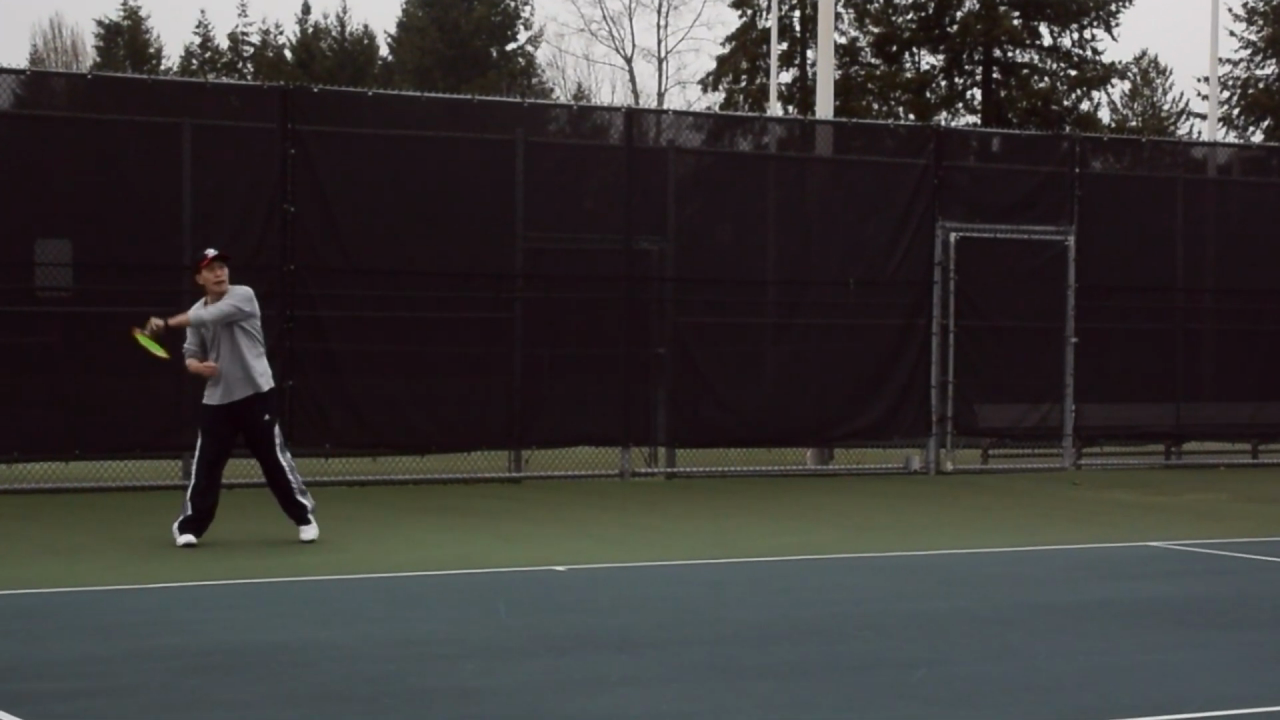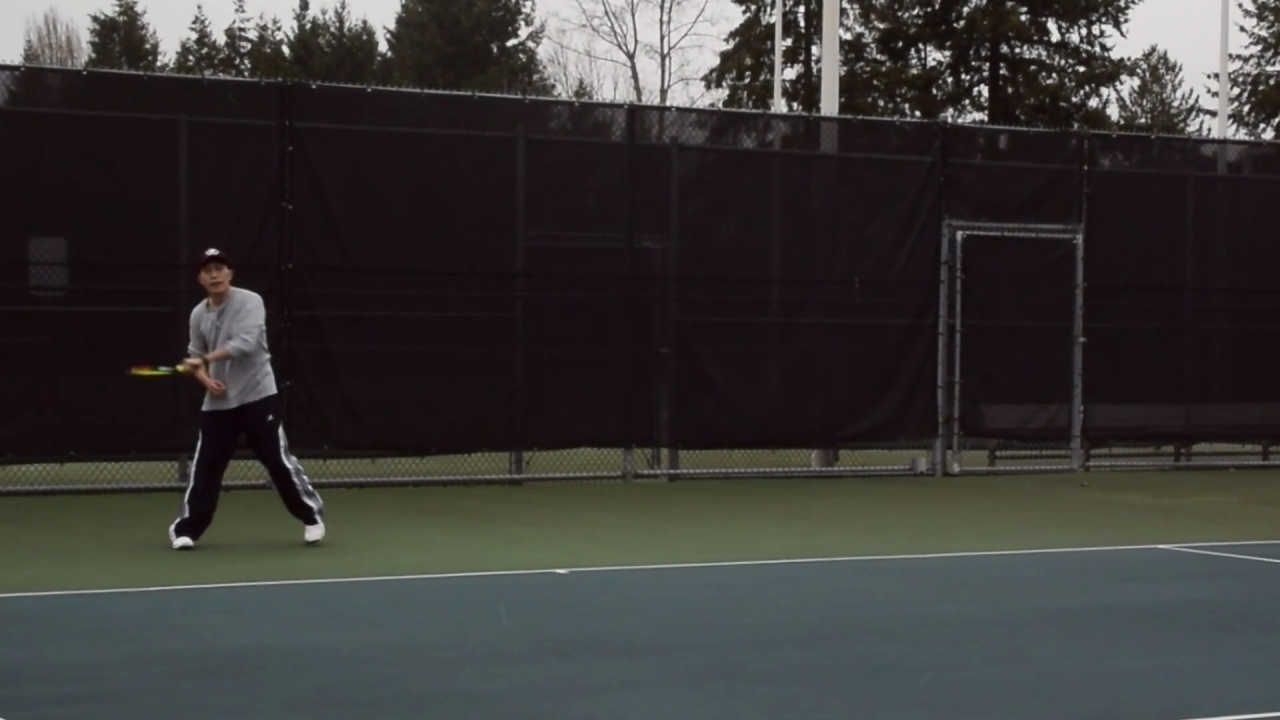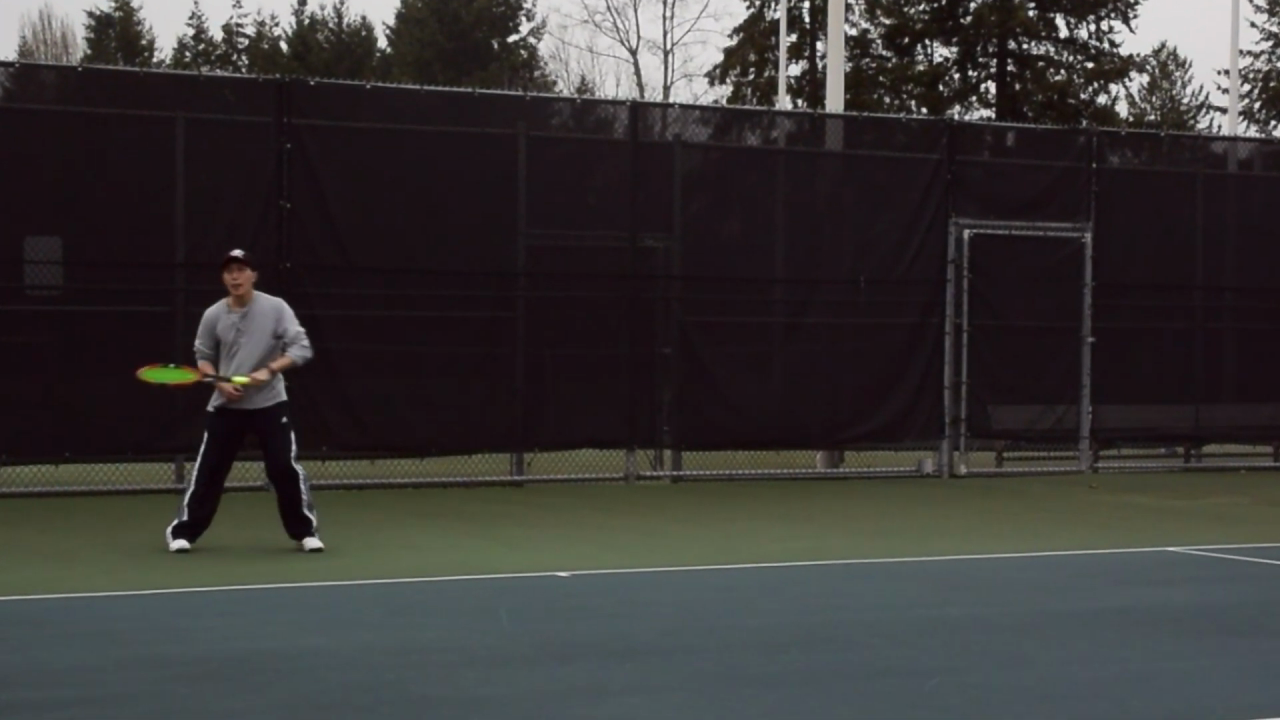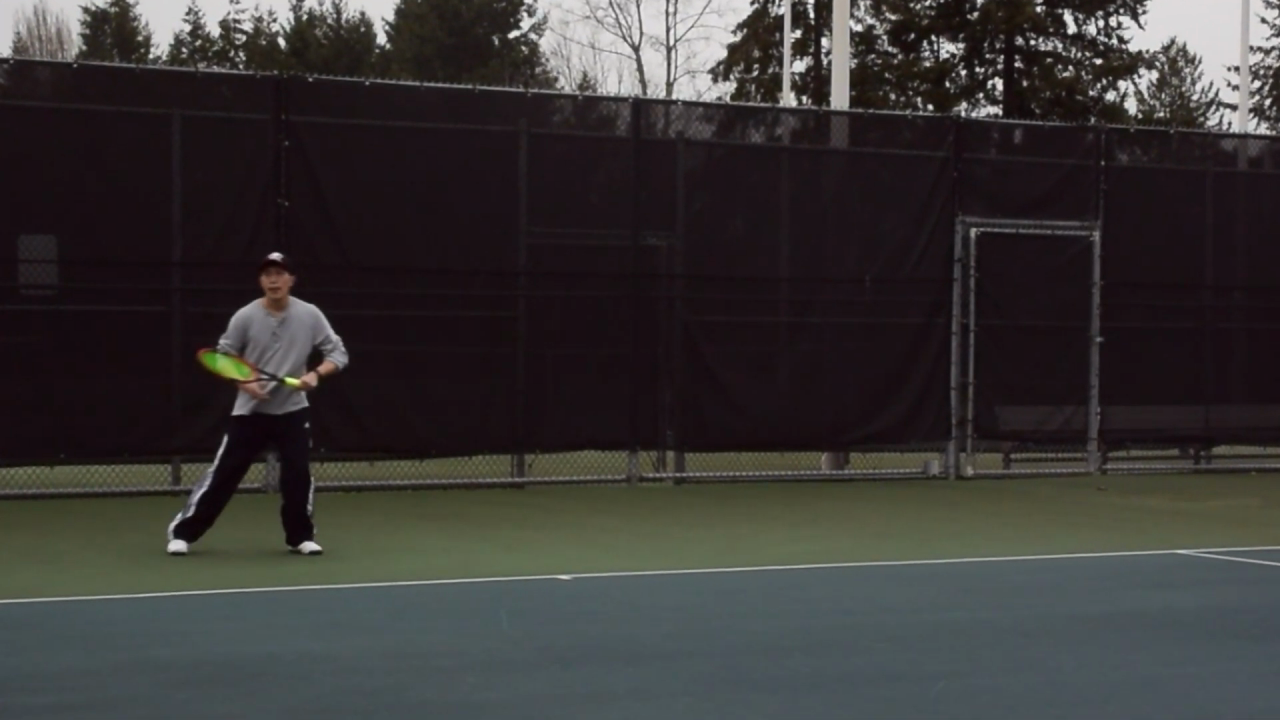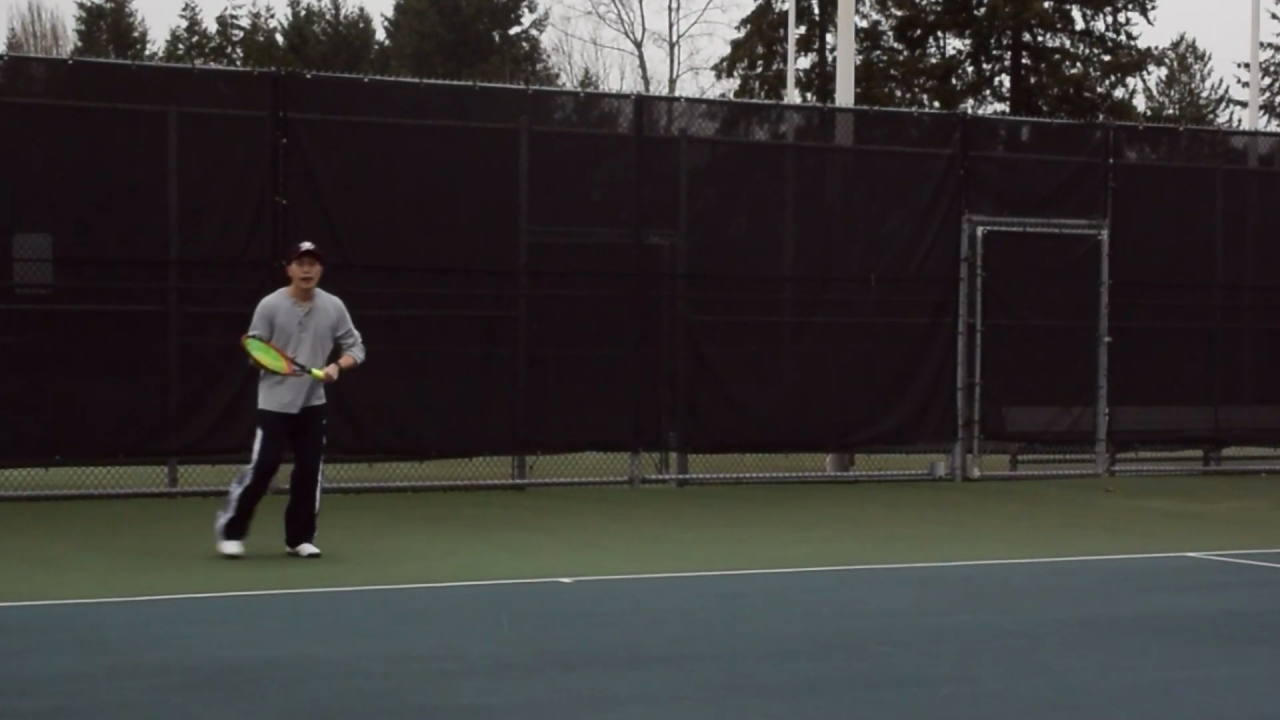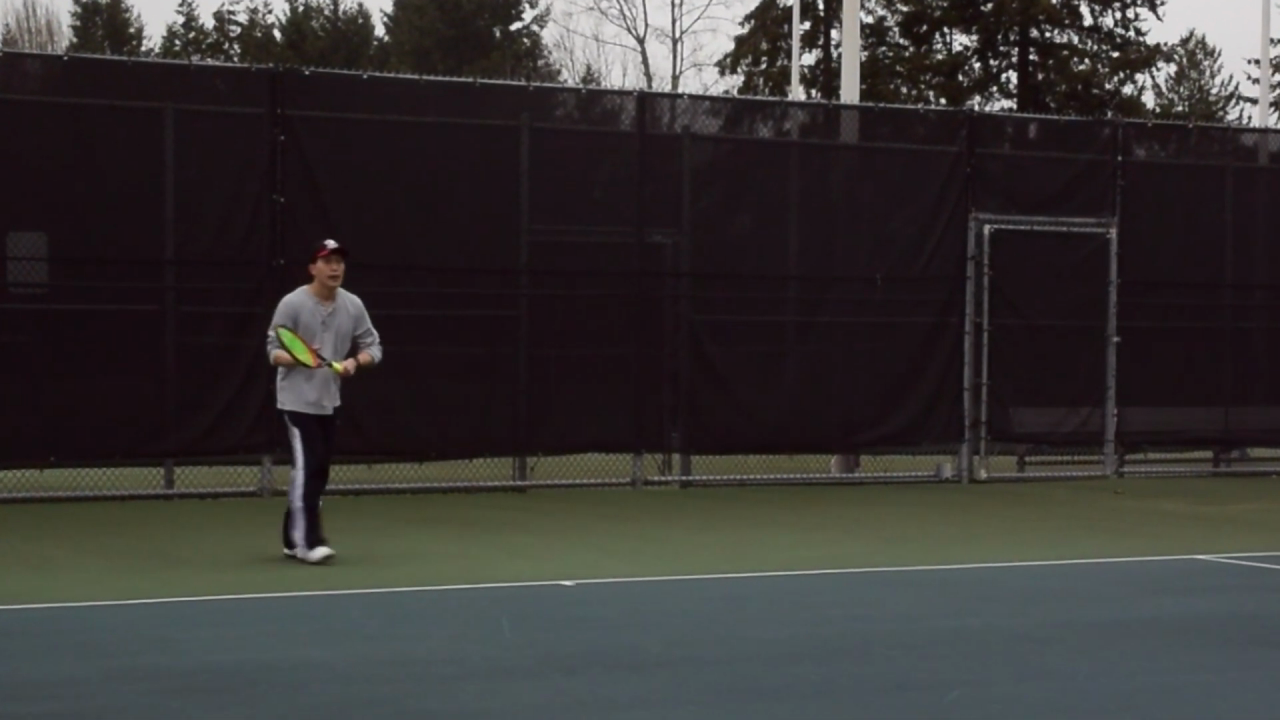
dt=0.3s
person 1, frame 1
left shoulder: (243, 296)
right shoulder: (196, 312)
left elbow: (207, 316)
right elbow: (191, 356)
left wrist: (165, 323)
right wrist: (199, 368)
left hip: (255, 393)
right hip: (217, 398)
left knee: (273, 457)
right knee: (206, 463)
left ankle: (304, 515)
right ankle: (189, 526)
person 1, frame 2
left shoulder: (250, 302)
right shoulder: (198, 315)
left elbow: (245, 344)
right elbow: (201, 363)
left wrist: (204, 359)
right wrist: (206, 379)
left hip: (258, 397)
right hip: (218, 403)
left knee: (278, 460)
right knee: (206, 466)
left ankle: (312, 515)
right ankle: (186, 528)
person 1, frame 3
left shoulder: (276, 308)
right shoulder: (213, 315)
left elbow: (301, 347)
right elbow: (203, 357)
left wrist: (269, 370)
right wrist: (219, 383)
left hip: (270, 403)
right hip: (227, 405)
left knee: (284, 466)
right knee: (208, 469)
left ankle: (303, 531)
right ankle: (183, 531)
person 1, frame 4
left shoulder: (310, 315)
right shoulder: (245, 317)
left elbow: (338, 353)
right elbow: (224, 357)
left wrist: (316, 374)
right wrist: (244, 383)
left hip: (292, 409)
right hip: (250, 409)
left knee: (298, 473)
right knee: (224, 471)
left ankle: (300, 536)
right ankle: (183, 530)
person 1, frame 5
left shoulder: (333, 306)
right shoulder: (270, 305)
left elbow: (356, 348)
left wrist: (338, 366)
left hip: (313, 402)
right hip: (275, 402)
left knee: (310, 471)
right knee: (262, 465)
left ankle: (300, 538)
right ankle: (230, 531)
person 1, frame 6
left shoulder: (353, 305)
right shoulder: (292, 303)
left elbow: (373, 347)
right elbow: (274, 352)
left wrist: (354, 362)
right wrist: (300, 359)
left hip: (329, 400)
right hip: (297, 400)
left knee: (319, 471)
right knee: (307, 467)
left ankle: (296, 540)
right ankle: (310, 541)
